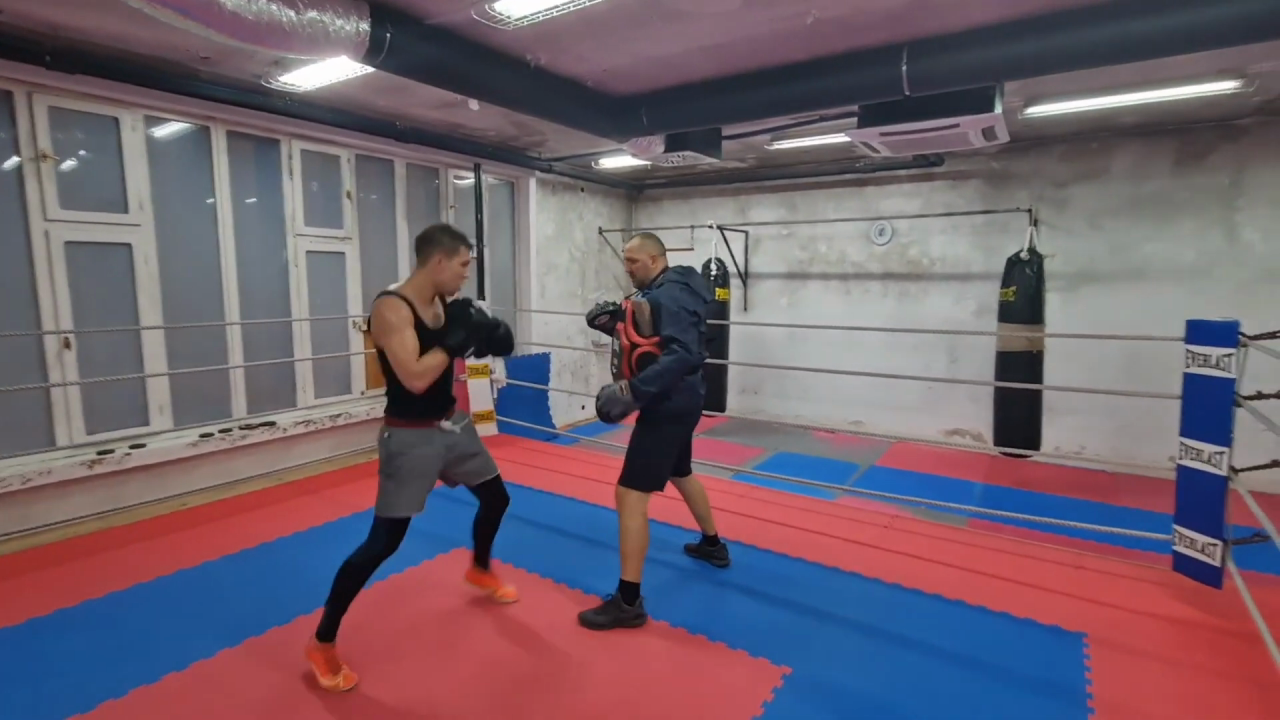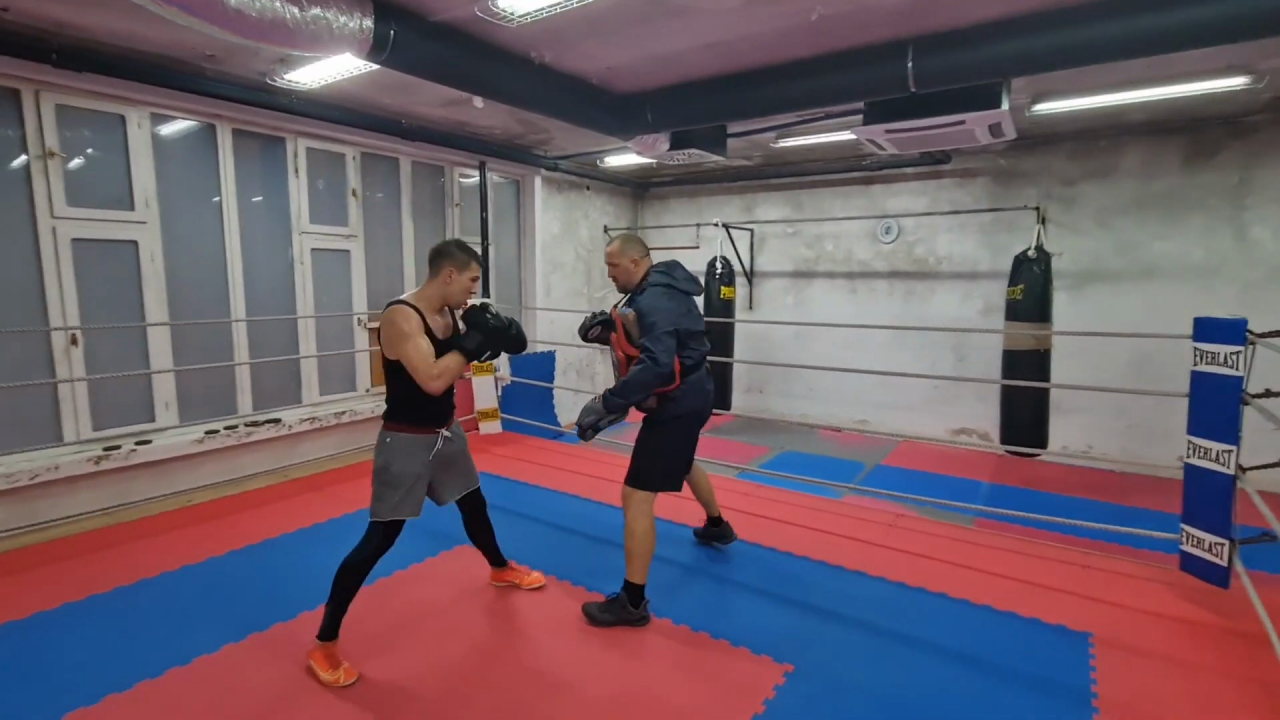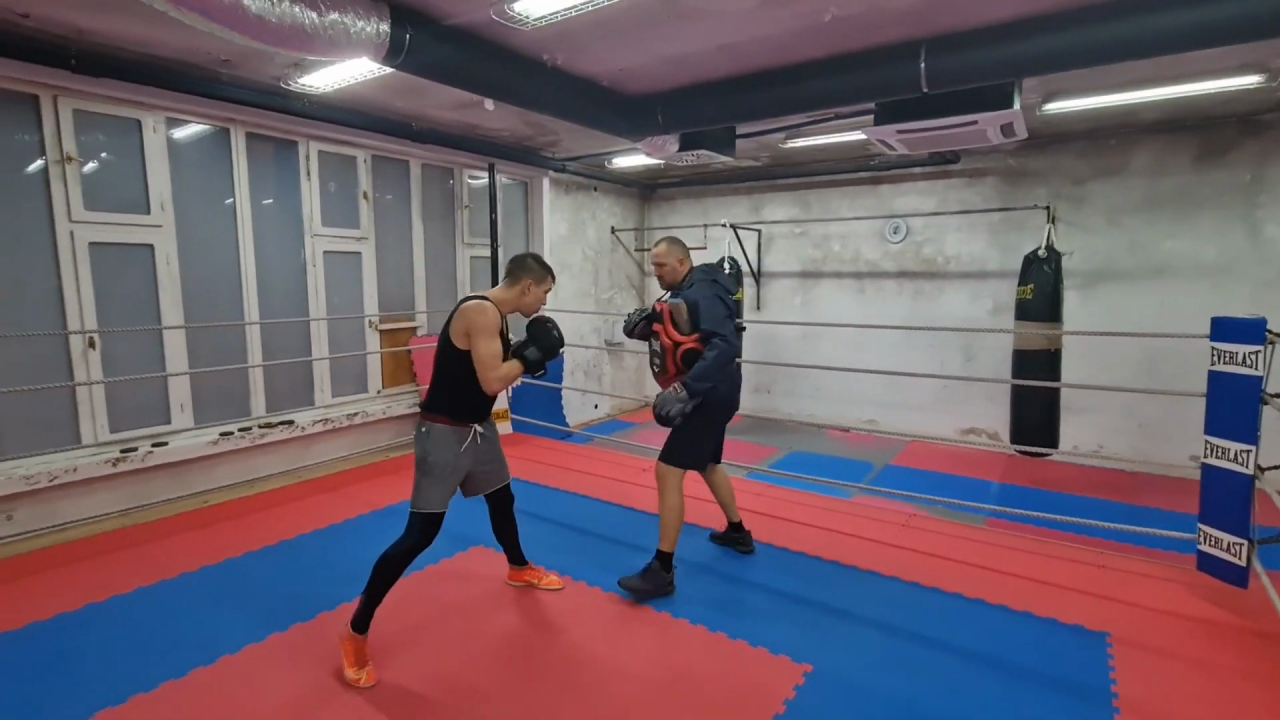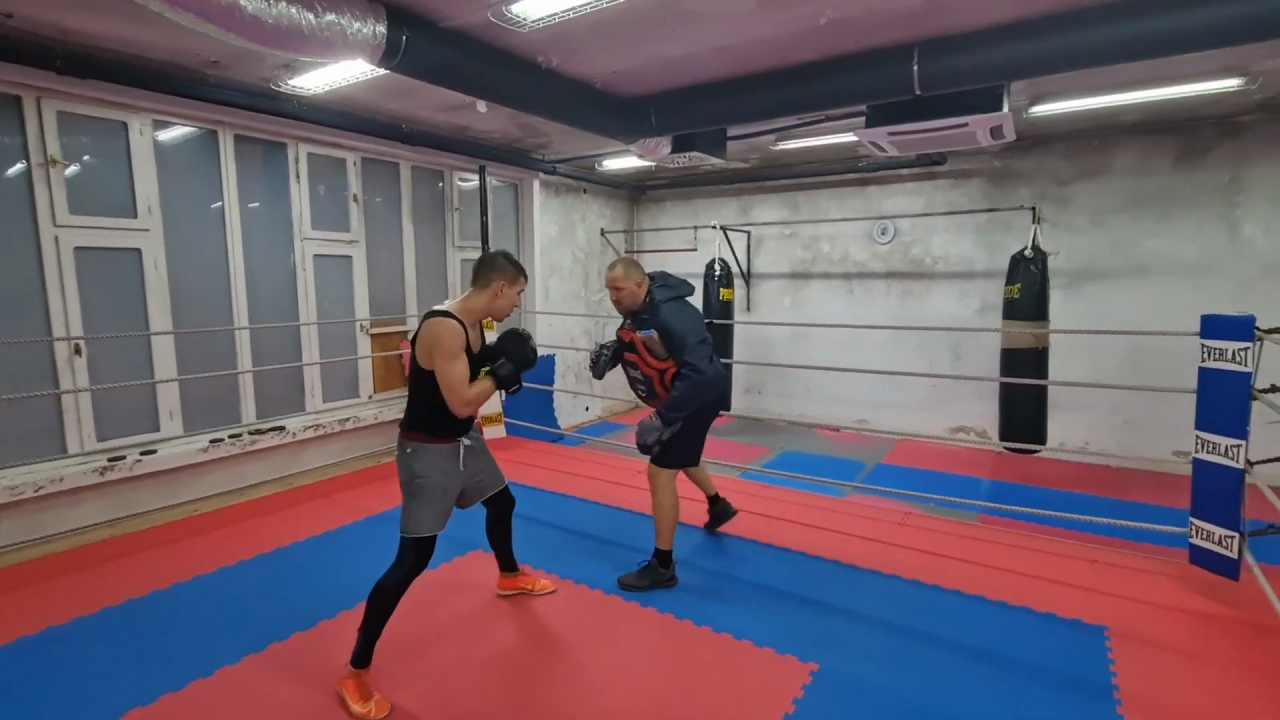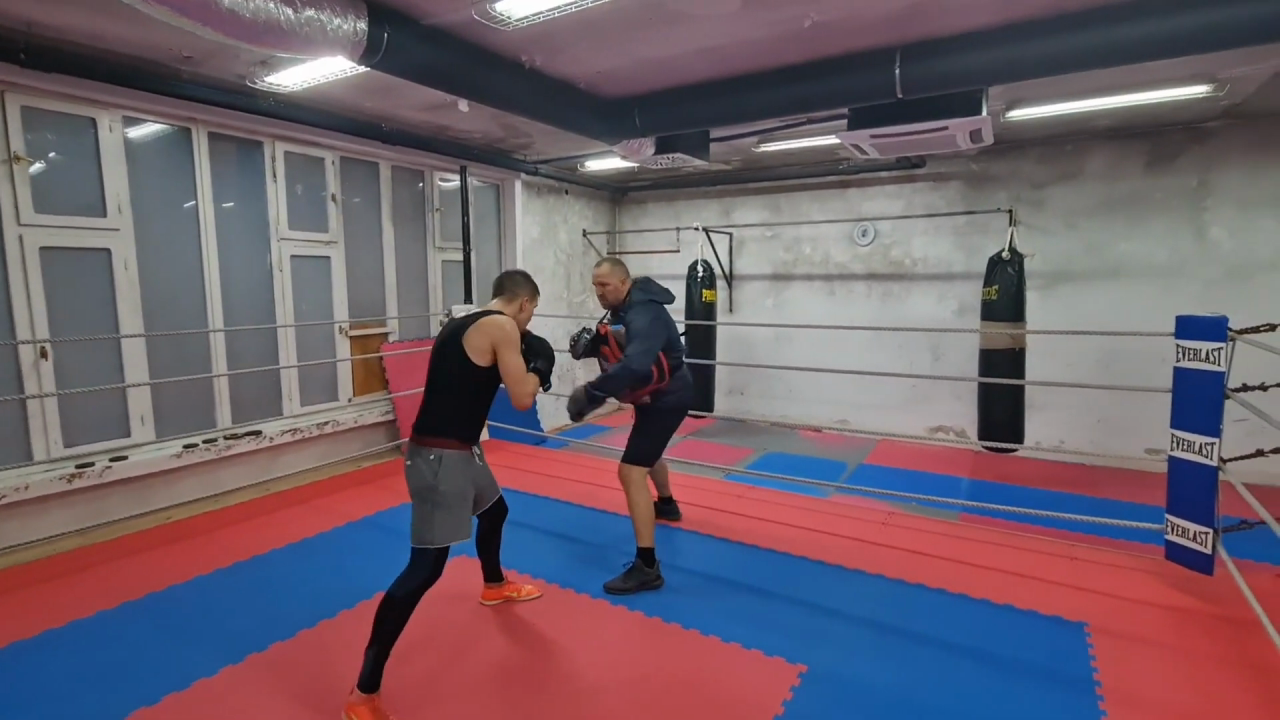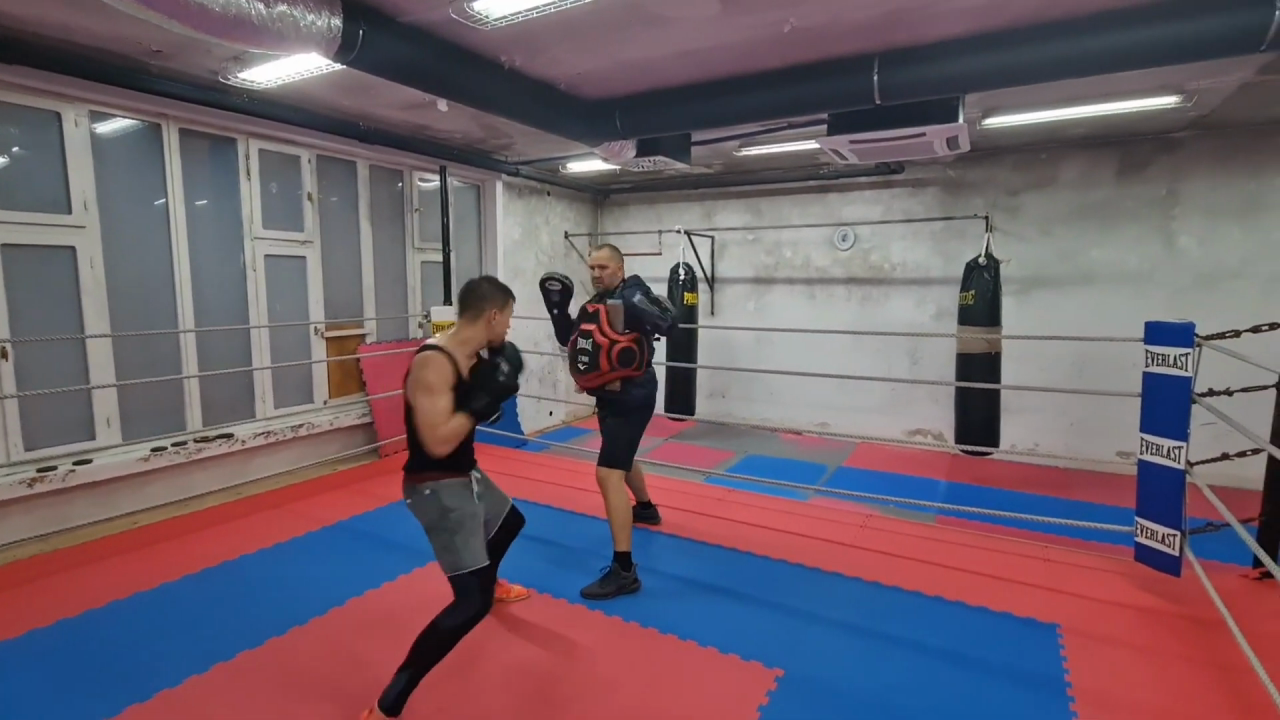
dt=0.5s
person 1, frame 1
left shoulder: (440, 301)
right shoulder: (392, 307)
right elbow: (415, 378)
left wrist: (479, 335)
right wrist: (457, 339)
left hip: (452, 423)
right hip: (411, 435)
left knee: (496, 496)
right knee: (384, 541)
left ankle: (480, 570)
right ankle: (322, 644)
person 1, frame 2
left shoulder: (448, 312)
right shoulder: (401, 315)
left elbow: (458, 363)
right elbow: (432, 380)
left wrist: (493, 337)
right wrist: (477, 342)
left hip: (445, 432)
right hip: (406, 440)
left knee: (473, 503)
right knee: (379, 540)
left ankle: (501, 569)
right ankle: (324, 644)
person 1, frame 3
left shoulder: (495, 314)
right shoulder: (479, 312)
left elbow: (497, 371)
right elbow: (493, 381)
left wrist: (532, 350)
right wrist: (533, 352)
left hip: (478, 427)
right hip: (444, 432)
left knee: (502, 498)
right knee: (420, 533)
left ankle: (519, 568)
right ankle: (356, 635)
person 1, frame 4
left shoulder: (470, 322)
right shoulder: (443, 328)
right elbow: (462, 403)
left wrist: (500, 361)
right wrist: (506, 367)
left hip: (464, 441)
right hip: (427, 449)
left knee: (502, 501)
right knee: (413, 559)
left ankle: (510, 576)
right ankle: (356, 671)
person 1, frame 5
left shoulder: (465, 323)
right shoulder: (502, 326)
right elbow: (523, 398)
left wrist: (519, 365)
right wrist: (538, 367)
left hip: (460, 449)
right hip: (441, 456)
left knee: (495, 510)
right knee: (425, 569)
left ankle: (495, 585)
person 1, frame 6
left shoulder: (476, 350)
right shoulder: (432, 362)
right elbow: (438, 443)
left wrist: (493, 386)
right wrist: (484, 400)
left hip: (465, 475)
right hip: (437, 488)
left knee: (511, 521)
right knee: (474, 602)
left ankle: (489, 583)
person 2, frame 1
left shoulder: (669, 296)
right shoulder: (661, 293)
left elbow: (682, 354)
right elbow: (649, 340)
left wrist: (632, 390)
right wrist: (616, 323)
left hip: (667, 407)
right hip: (676, 402)
left knee: (629, 495)
right knee: (680, 474)
left ankle: (628, 601)
right ankle: (712, 545)
person 2, frame 2
left shoulder: (654, 302)
right shoulder: (659, 290)
left elbow: (654, 365)
left wrist: (606, 403)
right wrist: (611, 331)
left hip: (676, 405)
right hip: (689, 397)
left knee: (636, 497)
right knee: (683, 462)
left ankle: (632, 602)
right ankle: (717, 524)
person 2, frame 3
left shoulder: (703, 294)
right shoulder: (684, 294)
left elbow: (724, 346)
right elbow: (680, 338)
left wrist: (685, 390)
right wrist: (648, 327)
left hip: (710, 396)
right hip: (709, 395)
left knee: (668, 471)
right knee: (707, 463)
left ankle: (662, 570)
right ankle: (737, 532)
person 2, frame 4
left shoulder: (673, 315)
right shoulder: (636, 311)
left elbow: (697, 372)
right elbow: (635, 347)
left wrist: (663, 418)
right wrist: (612, 353)
left hip: (699, 396)
right hip: (680, 395)
left knee: (661, 472)
right knee: (682, 454)
left ankle: (663, 566)
right ankle: (717, 505)
person 2, frame 5
left shoulder: (644, 316)
right shoulder: (620, 309)
left elbow: (633, 365)
right elbow: (615, 347)
left wrist: (589, 393)
right wrist: (591, 341)
left hip: (666, 399)
right hip: (653, 397)
left knee: (631, 470)
right knee: (648, 452)
left ankle: (646, 567)
right ankle: (666, 504)
person 2, frame 6
left shoulder: (632, 298)
right shoulder: (596, 302)
left elbow: (663, 321)
right elbow: (568, 336)
left wrist: (656, 312)
right wrist: (558, 305)
left hip: (629, 399)
right hip: (608, 396)
left knee: (607, 475)
right knee: (620, 459)
left ankle: (623, 573)
right ankle: (646, 509)
